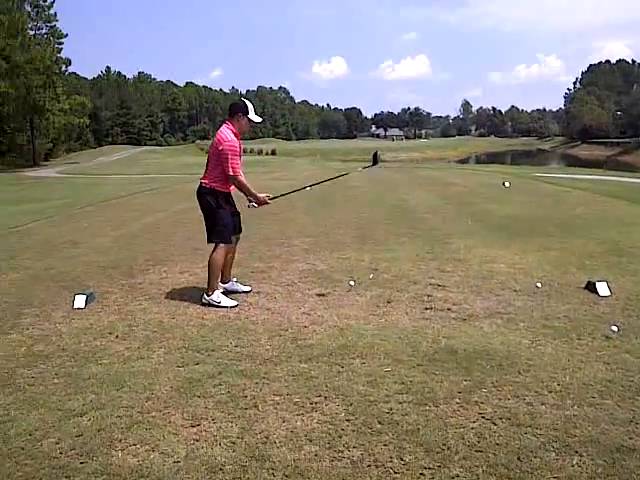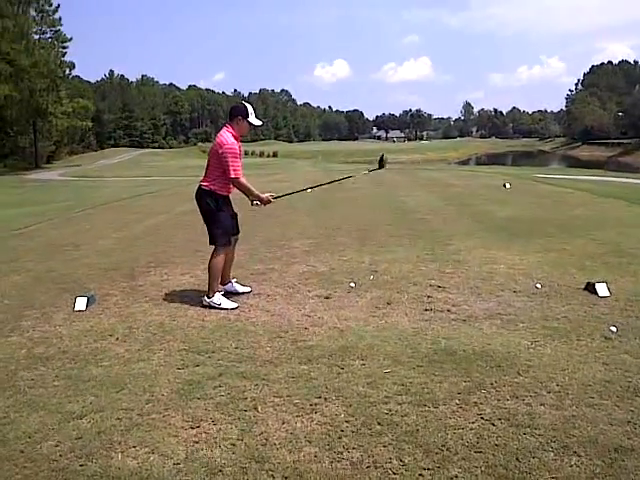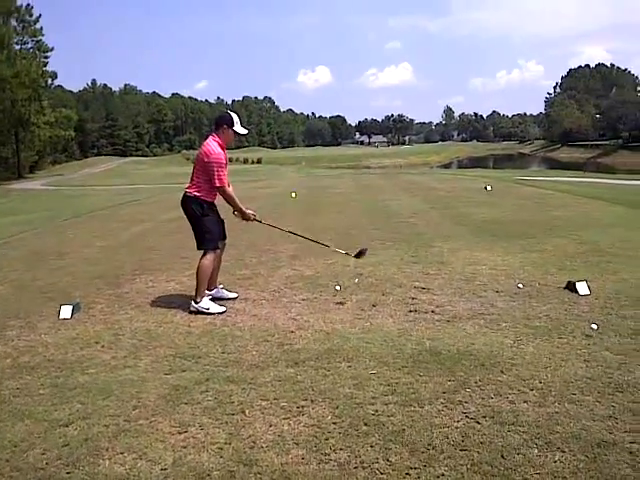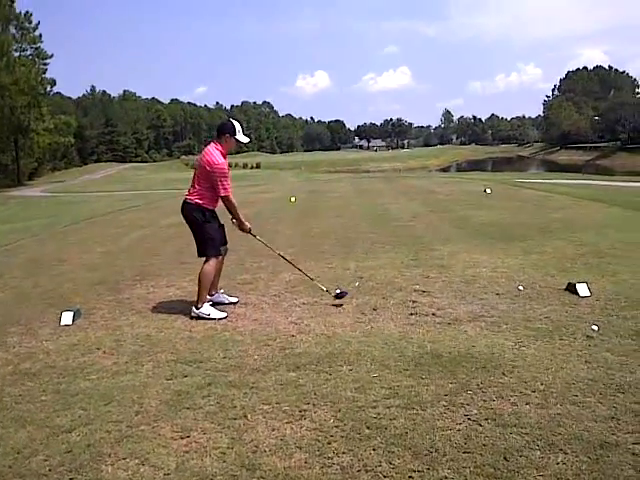
dt=0.3s
person 1, frame 1
left shoulder: (229, 134)
right shoulder: (229, 140)
left elbow: (235, 174)
right elbow: (235, 177)
left wrist: (250, 196)
right wrist: (255, 196)
left hip: (220, 193)
right hip: (213, 194)
left knee: (233, 237)
right knee: (223, 243)
left ankle: (226, 282)
right ankle: (211, 293)
person 1, frame 2
left shoulder: (230, 138)
right shoulder: (229, 143)
left elbow: (237, 175)
right elbow: (236, 180)
left wrist: (252, 195)
right wrist: (258, 196)
left hip: (219, 196)
right hip: (212, 197)
left knee: (232, 239)
right knee: (222, 245)
left ankle: (225, 283)
right ankle: (211, 296)
person 1, frame 3
left shoulder: (215, 146)
right shoulder: (215, 152)
left elbow: (224, 184)
right elbow: (223, 189)
left wrist: (237, 207)
right wrist: (242, 210)
left hip: (204, 202)
right hip: (197, 203)
left knee: (219, 244)
right knee: (211, 250)
left ankle: (212, 289)
right ankle: (199, 300)
person 1, frame 4
left shoulder: (212, 150)
right shoulder: (218, 162)
left elbow: (223, 195)
right elbow: (226, 197)
left wrist: (235, 217)
right wrist: (241, 221)
left hip: (203, 208)
right hip: (198, 210)
left knee: (221, 249)
right knee: (213, 256)
left ankle: (213, 293)
right ankle: (200, 306)
